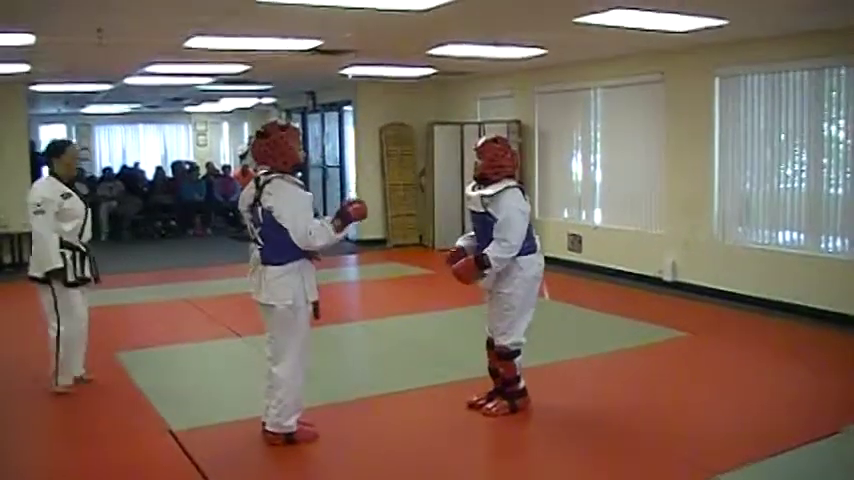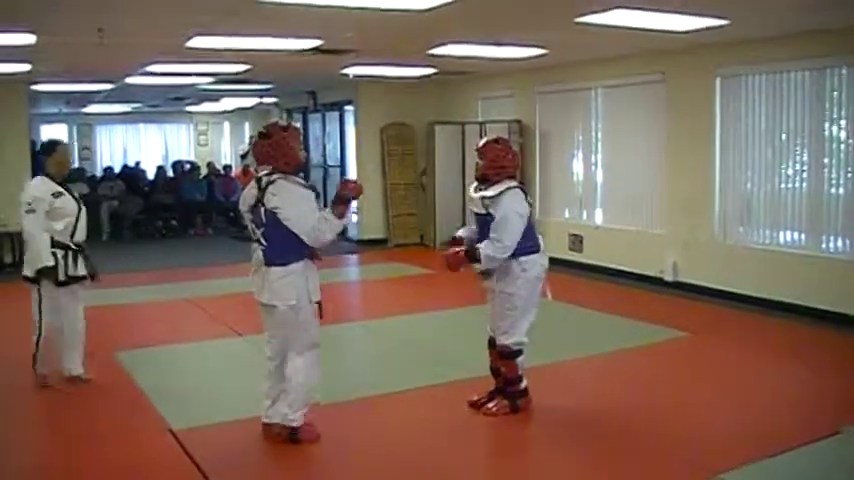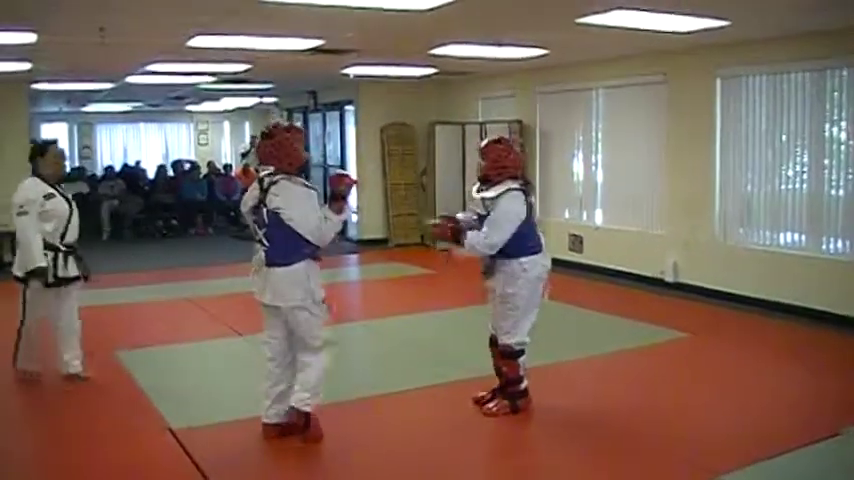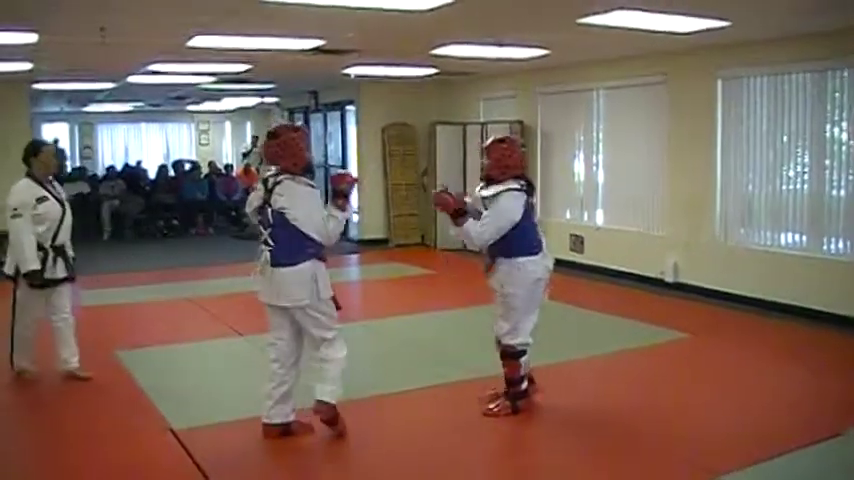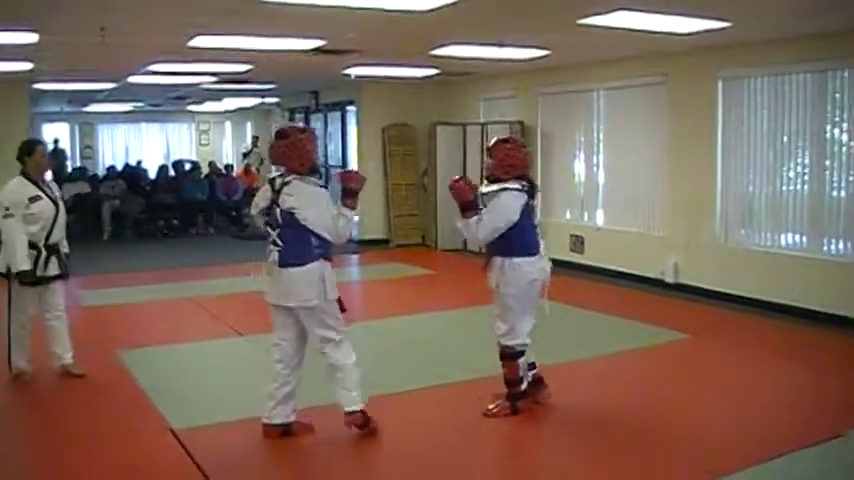
dt=0.1s
person 1, frame 1
left shoulder: (256, 186)
right shoulder: (288, 191)
right elbow: (309, 237)
right wrist: (344, 217)
left hip: (268, 276)
right hip: (288, 279)
left knee: (279, 351)
right knee: (292, 354)
left ankle: (276, 418)
right ankle: (280, 425)
person 1, frame 2
left shoulder: (256, 187)
right shoulder: (292, 191)
right elbow: (317, 233)
right wrist: (341, 203)
left hip: (269, 276)
right hip: (291, 279)
left knee: (279, 350)
right knee: (304, 351)
left ankle: (276, 417)
right ankle: (287, 421)
person 1, frame 3
left shoulder: (259, 187)
right shoulder: (295, 191)
right elbow: (322, 234)
right wrist: (339, 200)
left hip: (269, 277)
right hip: (295, 278)
left knee: (279, 350)
right knee: (315, 346)
left ankle: (275, 418)
right ankle: (301, 408)
person 1, frame 4
left shoulder: (264, 188)
right shoulder: (299, 191)
right elbow: (327, 233)
right wrist: (341, 197)
left hip: (275, 277)
right hip: (302, 278)
left knee: (283, 350)
right knee: (330, 342)
left ankle: (277, 418)
right ankle: (326, 402)
person 1, frame 5
left shoulder: (269, 189)
right shoulder: (307, 191)
left elbow: (261, 219)
right elbow: (337, 231)
right wrist: (350, 195)
left hip: (279, 278)
right hip: (308, 279)
left knee: (286, 351)
right knee: (336, 343)
left ankle: (277, 419)
right ankle: (354, 408)
person 2, frame 1
left shoulder: (510, 198)
right shoulder: (484, 192)
left elbow: (507, 245)
left wrist: (473, 263)
right wrist: (463, 250)
left hip: (517, 273)
right hip: (500, 274)
left knee: (507, 335)
right knee: (495, 333)
left ankle: (516, 394)
right ankle: (500, 388)
person 2, frame 2
left shoulder: (510, 199)
right shoulder: (487, 192)
left elbow: (501, 246)
right elbow: (484, 231)
left wrist: (465, 255)
right wrist: (461, 241)
left hip: (520, 273)
right hip: (504, 272)
left knee: (508, 334)
right knee: (497, 333)
left ankle: (517, 394)
right ankle: (501, 387)
person 2, frame 3
left shoulder: (510, 200)
right shoulder: (497, 192)
left elbow: (487, 243)
right elbow: (486, 227)
left wrist: (454, 236)
right wrist: (459, 225)
left hip: (522, 272)
right hip: (509, 270)
left knee: (509, 333)
right knee: (499, 331)
left ankle: (516, 394)
right ankle: (507, 385)
person 2, frame 4
left shoulder: (509, 199)
right shoulder: (501, 191)
left elbow: (480, 236)
right elbow: (487, 223)
left wrist: (456, 213)
right wrist: (462, 207)
left hip: (521, 271)
right hip: (512, 268)
left knee: (512, 333)
right knee: (507, 329)
left ankle: (518, 395)
right ankle: (523, 381)
person 2, frame 5
left shoulder: (508, 198)
right shoulder: (517, 189)
left elbow: (478, 235)
right elbow: (492, 223)
left wrist: (467, 204)
right wrist: (473, 198)
left hip: (517, 270)
right hip: (525, 266)
left knee: (511, 334)
right knee: (515, 328)
left ankle: (518, 395)
right ankle: (534, 383)
person 3, frame 1
left shoulder: (70, 189)
right shoulder: (44, 189)
right elbow: (43, 232)
left wrist: (84, 261)
right wrist: (54, 266)
left hip: (75, 262)
right hip: (57, 264)
left knee: (79, 320)
right knee: (62, 322)
left ankle: (74, 369)
right ankle: (59, 379)
person 3, frame 2
left shoulder: (63, 189)
right shoulder: (36, 189)
right elbow: (34, 231)
left wrist: (80, 259)
right wrist: (45, 265)
left hip: (70, 261)
right hip: (50, 263)
left knee: (75, 319)
right knee: (49, 320)
left ankle: (74, 369)
right ankle: (41, 369)
person 3, frame 3
left shoulder: (57, 189)
right shoulder: (29, 190)
right elbow: (27, 231)
left wrist: (73, 257)
right wrist: (38, 265)
left hip: (65, 262)
right hip: (39, 263)
left knee: (70, 317)
right knee: (32, 318)
left ankle: (72, 366)
right ankle: (24, 364)
person 3, frame 4
left shoulder: (54, 188)
right shoulder: (22, 192)
right elbow: (21, 233)
left wrist: (67, 256)
right wrist: (31, 267)
left hip: (56, 262)
right hip: (33, 264)
left knee: (63, 315)
right knee: (25, 318)
left ankle: (71, 365)
right ankle: (21, 364)
person 3, frame 5
left shoulder: (49, 186)
left wrist: (61, 250)
right wrist: (21, 267)
left hip: (49, 259)
right hip: (25, 261)
left knee: (56, 312)
right knee: (21, 316)
left ankle: (65, 362)
